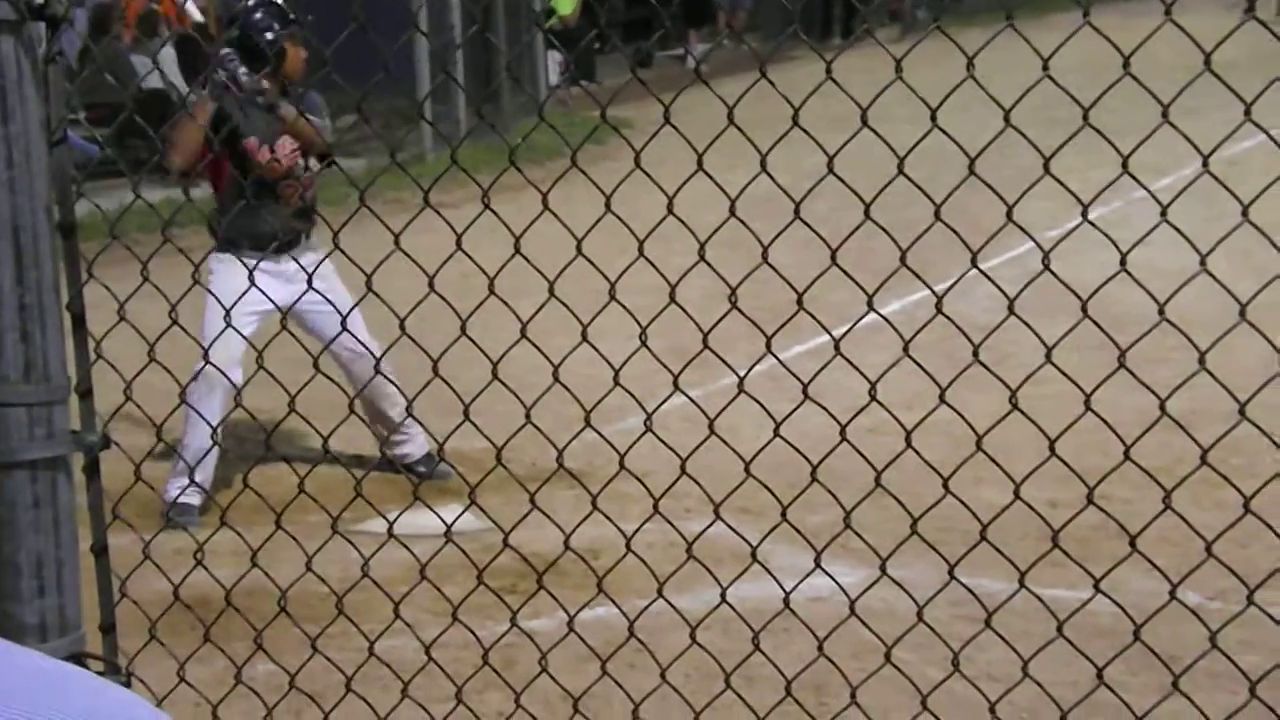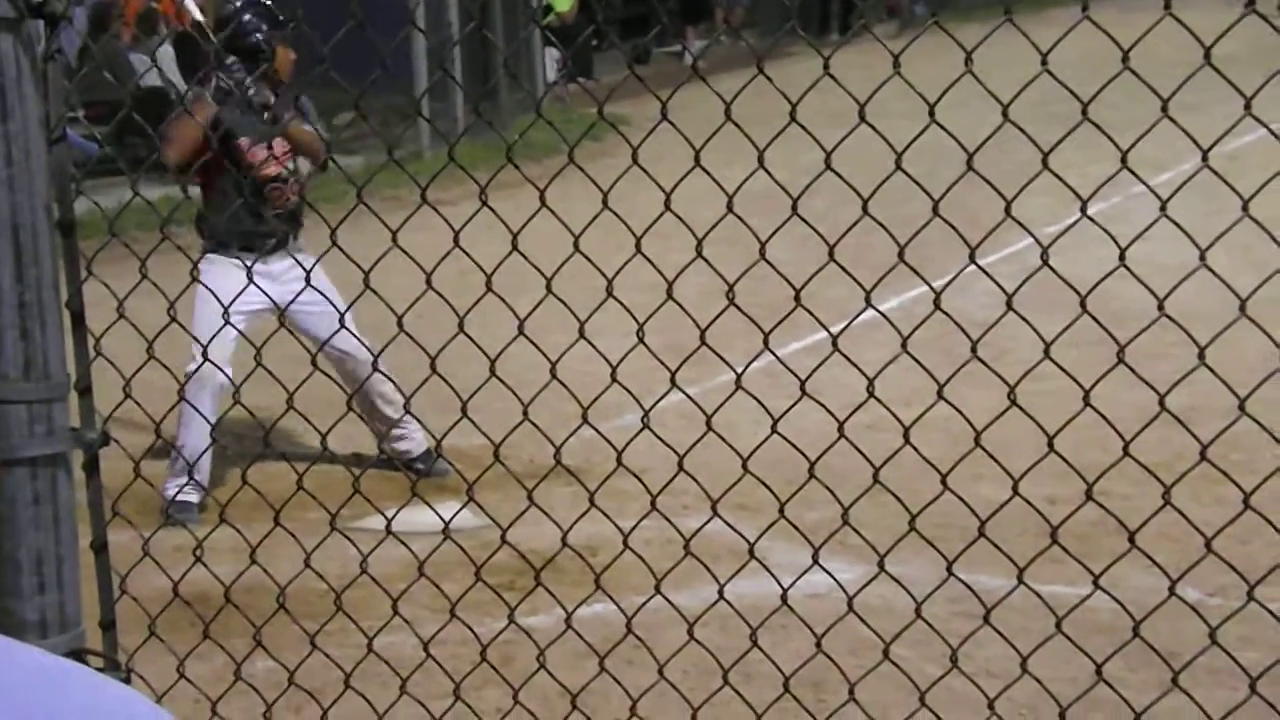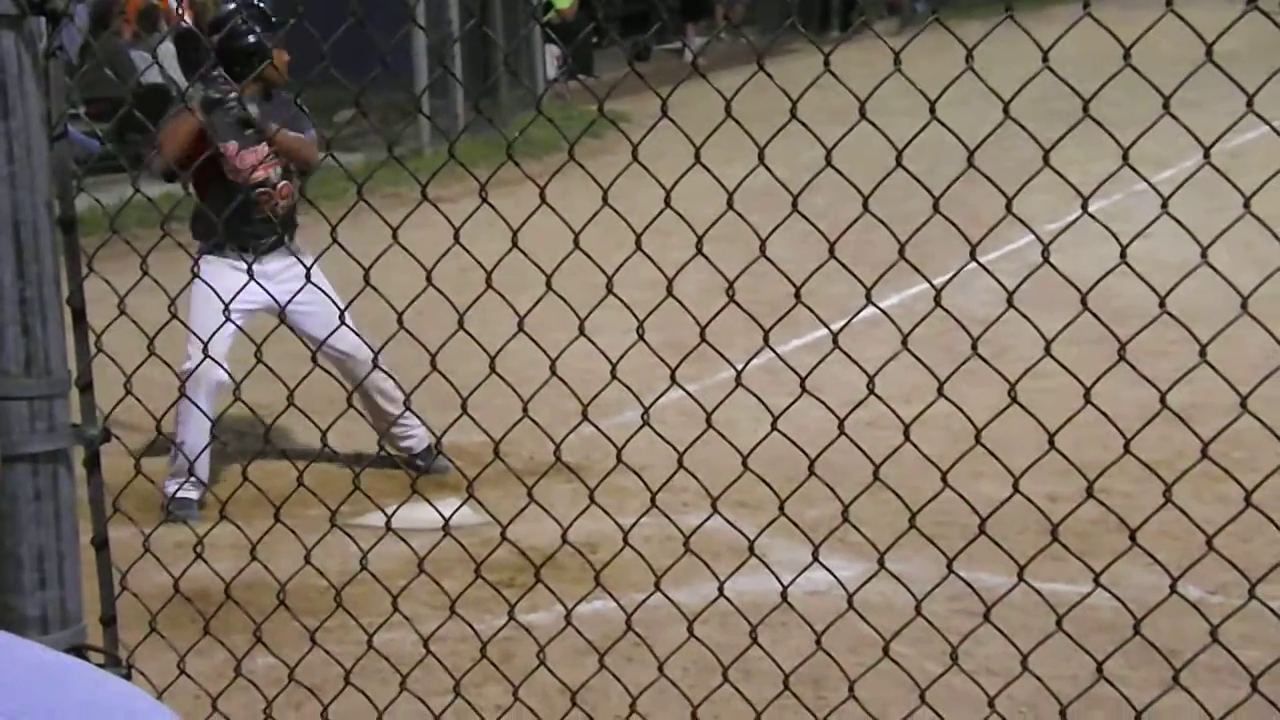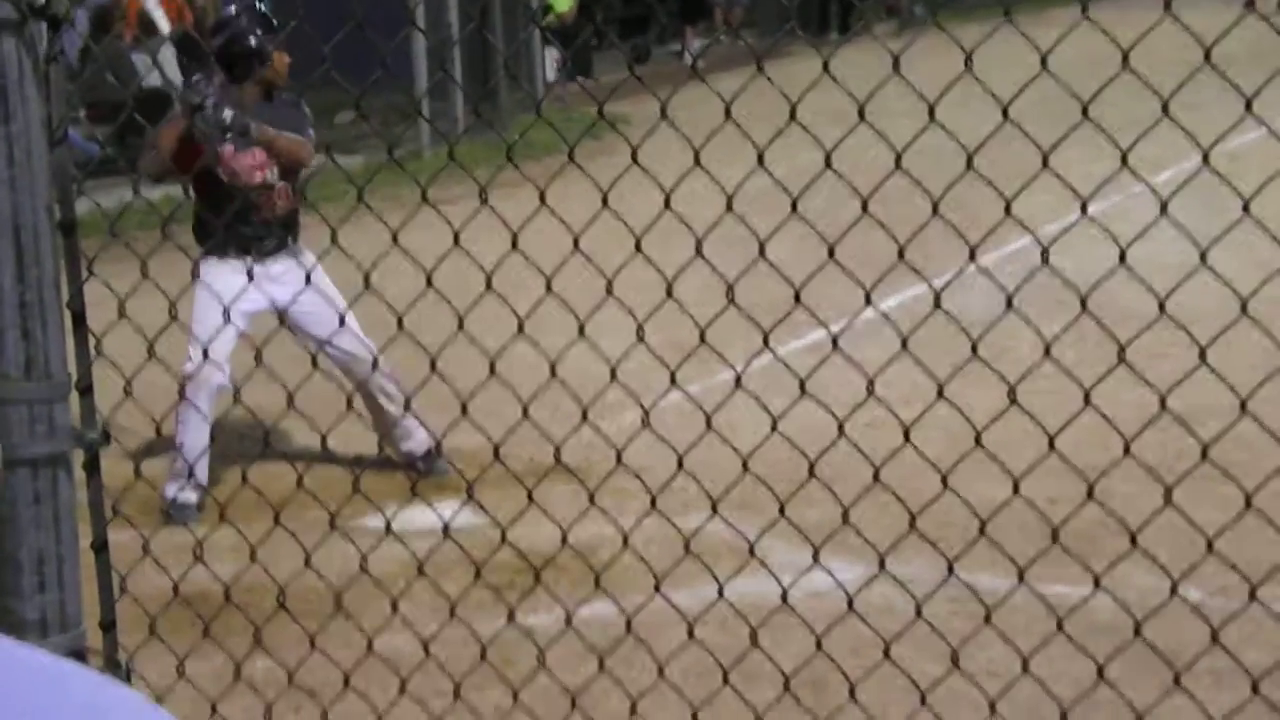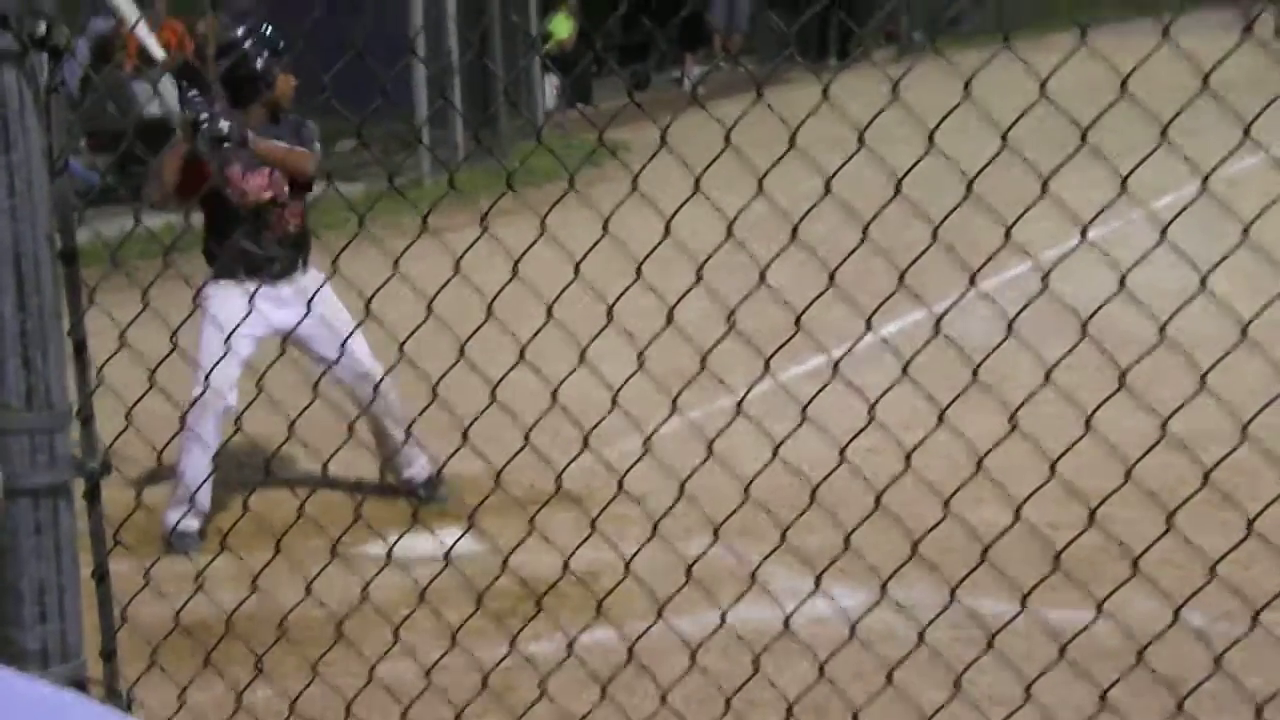
dt=0.1s
person 1, frame 1
left shoulder: (302, 102)
right shoulder: (220, 108)
left elbow: (321, 145)
right elbow: (177, 159)
left wrist: (270, 102)
right wrist: (213, 93)
left hip: (303, 258)
right hip: (239, 264)
left knee: (363, 355)
right knee: (215, 370)
left ankle: (408, 448)
right ankle: (187, 485)
person 1, frame 2
left shoulder: (294, 104)
right shoulder: (215, 108)
left elbow: (318, 151)
right elbow: (172, 155)
left wrist: (274, 109)
right wrist: (213, 94)
left hip: (291, 259)
right hip: (229, 264)
left knee: (355, 354)
right knee: (207, 368)
left ankle: (407, 445)
right ankle: (185, 483)
person 1, frame 3
left shoulder: (287, 108)
right shoulder: (208, 112)
left elbow: (310, 156)
right elbow: (162, 158)
left wrist: (261, 122)
right wrist: (200, 104)
left hip: (287, 260)
right hip: (224, 266)
left knee: (354, 352)
right knee: (202, 369)
left ankle: (412, 440)
right ankle: (184, 481)
person 1, frame 4
left shoulder: (289, 107)
right shoulder: (200, 114)
left elbow: (302, 156)
right elbow: (152, 166)
left wrist: (248, 126)
right wrist: (188, 111)
left hip: (290, 261)
right hip: (227, 268)
left knee: (357, 352)
right knee: (202, 371)
left ankle: (413, 443)
right ankle: (183, 484)
person 1, frame 5
left shoulder: (296, 128)
right shoulder: (208, 139)
left elbow: (306, 167)
right elbow: (161, 193)
left wrist: (243, 138)
right wrist: (190, 129)
left hip: (302, 283)
right hip: (236, 291)
left knee: (367, 376)
right knee: (212, 394)
left ankle: (412, 469)
right ankle: (186, 511)
